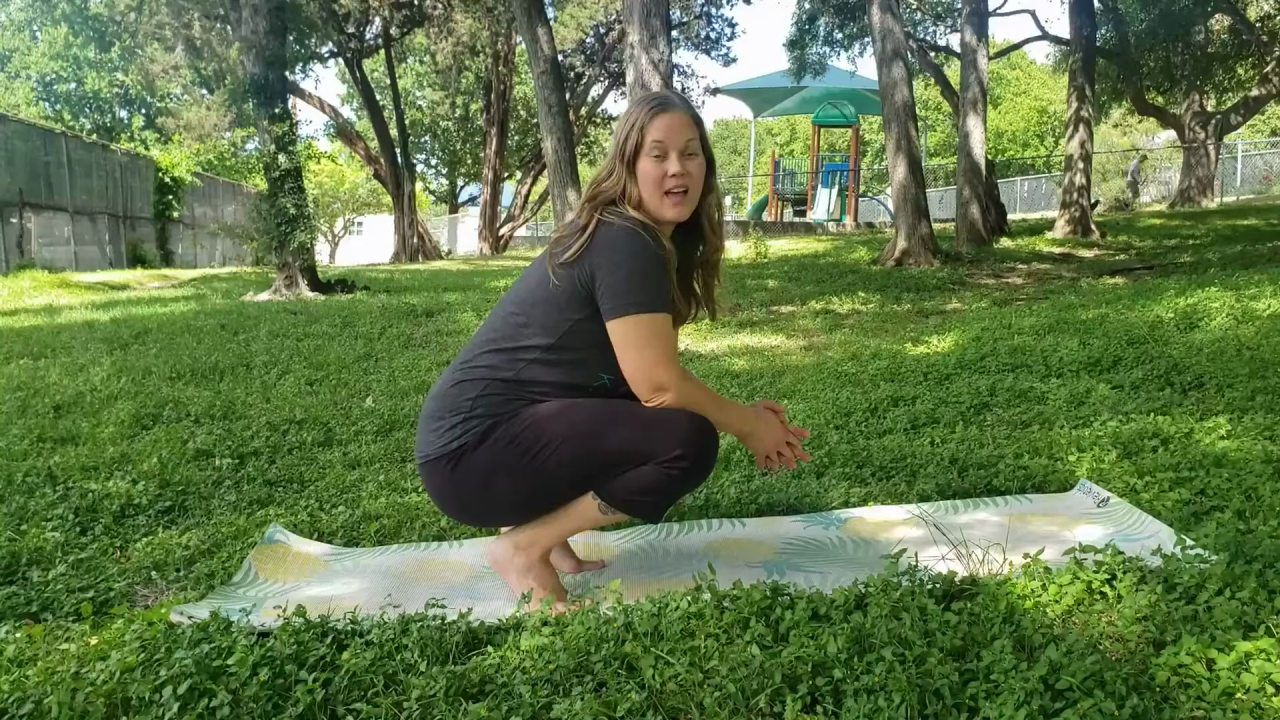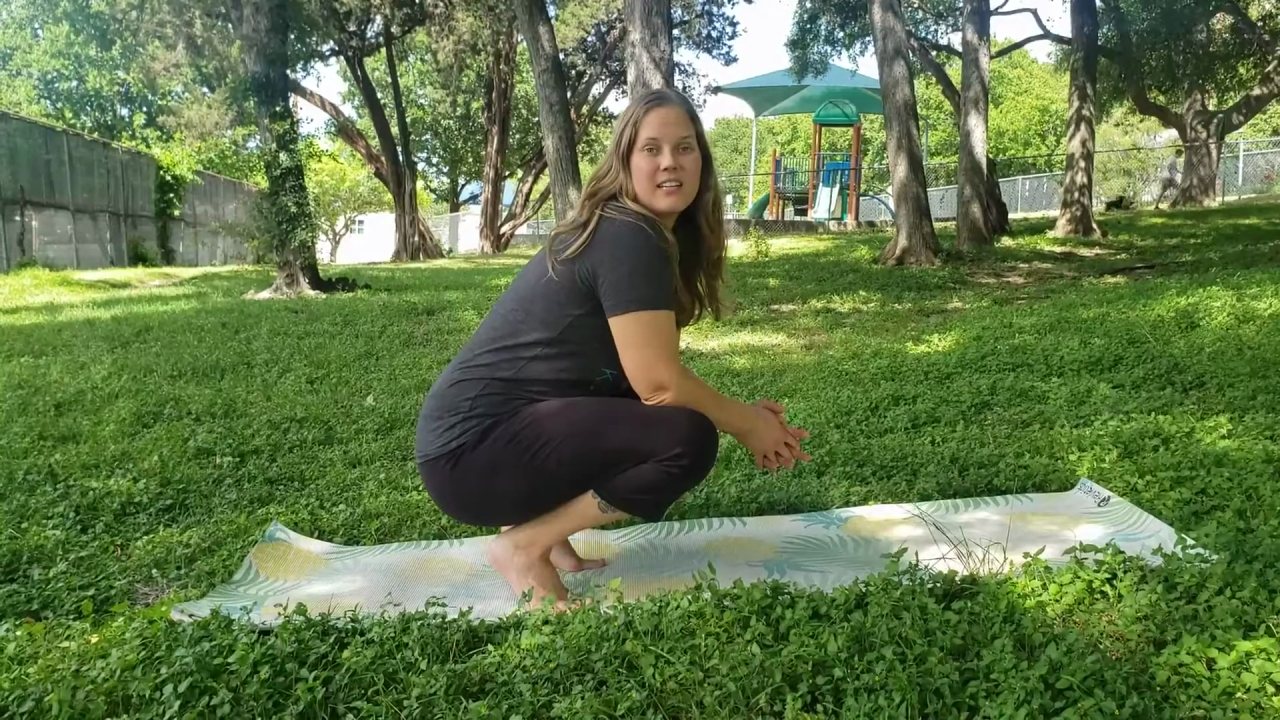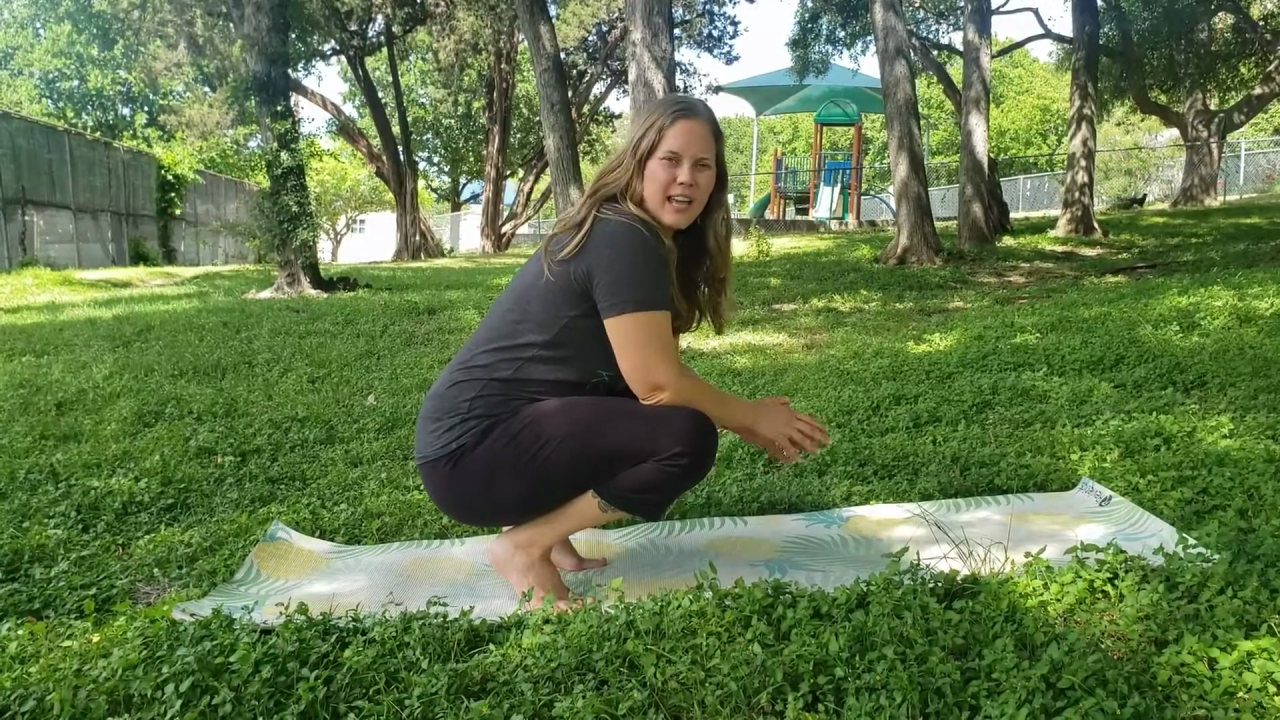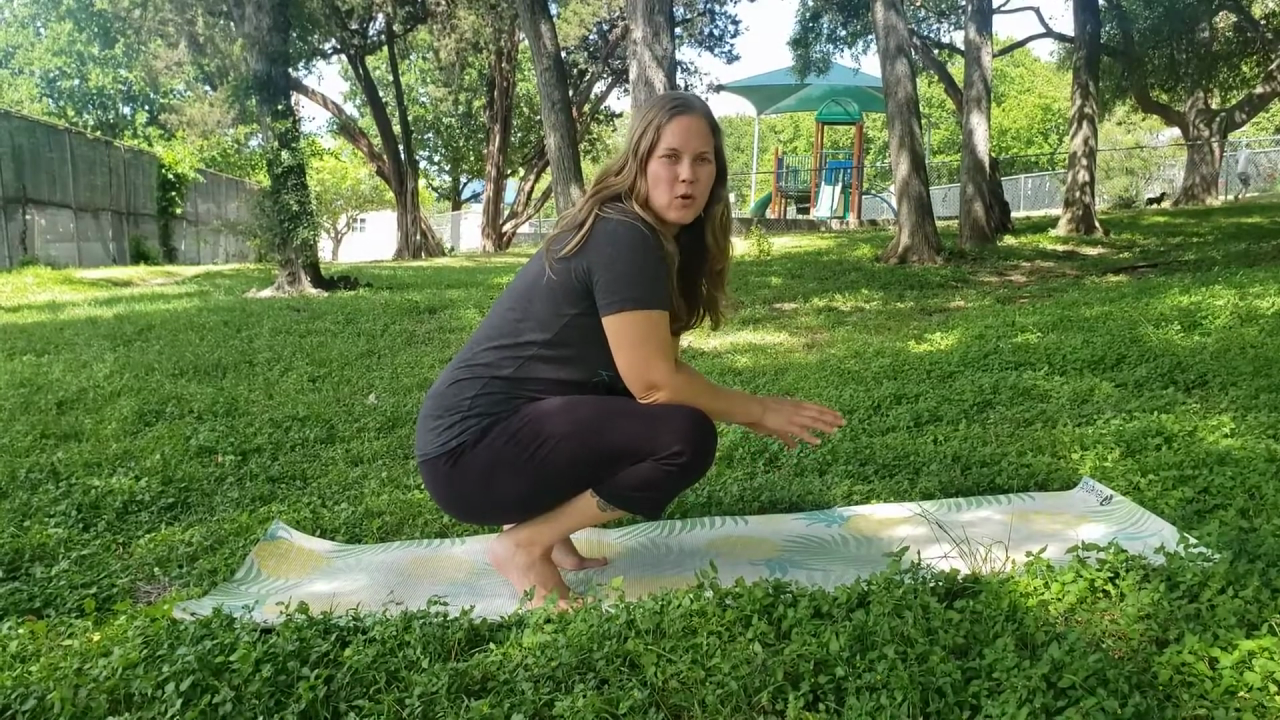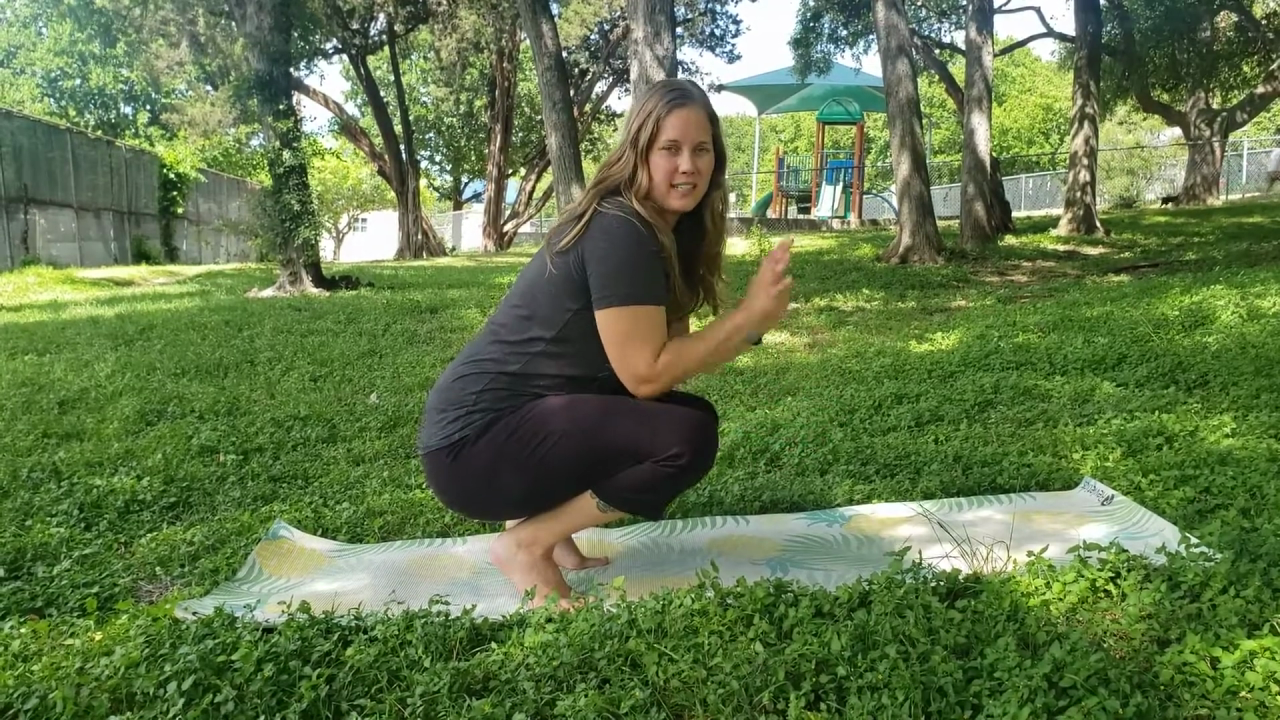
dt=0.7s
person 1, frame 1
left shoulder: (659, 240)
right shoulder: (624, 242)
left elbow: (662, 379)
right elbow: (659, 387)
left wrist: (742, 417)
right wrist: (749, 425)
left hip: (517, 427)
right hip: (472, 450)
left knee: (684, 419)
right knee: (688, 441)
left ankle: (537, 524)
right ankle: (524, 547)
person 1, frame 2
left shoulder: (662, 236)
right shoulder: (626, 238)
left elbow: (656, 375)
right elbow: (660, 384)
left wrist: (743, 415)
right wrist: (747, 423)
left hip: (518, 427)
right hip: (473, 449)
left knee: (677, 416)
right knee: (687, 441)
left ankle: (537, 521)
right ankle: (524, 545)
person 1, frame 3
left shoulder: (660, 238)
right shoulder: (623, 239)
left elbow: (661, 370)
right elbow: (657, 383)
left wrist: (741, 414)
right wrist: (752, 417)
left hip: (519, 424)
right hip: (472, 451)
left knee: (679, 413)
right knee: (687, 440)
left ankle: (540, 522)
right ankle: (524, 545)
person 1, frame 4
left shoulder: (660, 238)
right shoulder: (622, 238)
left elbow: (661, 365)
right elbow: (655, 383)
left wrist: (747, 410)
right wrist: (759, 410)
left hip: (523, 423)
right hip: (470, 448)
left knee: (680, 410)
right knee: (686, 438)
left ankle: (539, 518)
right ankle: (524, 543)
person 1, frame 5
left shoulder: (670, 231)
right shoulder: (619, 231)
left elbow: (673, 357)
right elbow: (647, 375)
left wrist: (754, 320)
right wrist: (748, 317)
left hip: (532, 418)
right hip: (475, 442)
left knee: (691, 415)
right knee: (687, 439)
left ankle: (540, 516)
right ankle: (526, 544)
